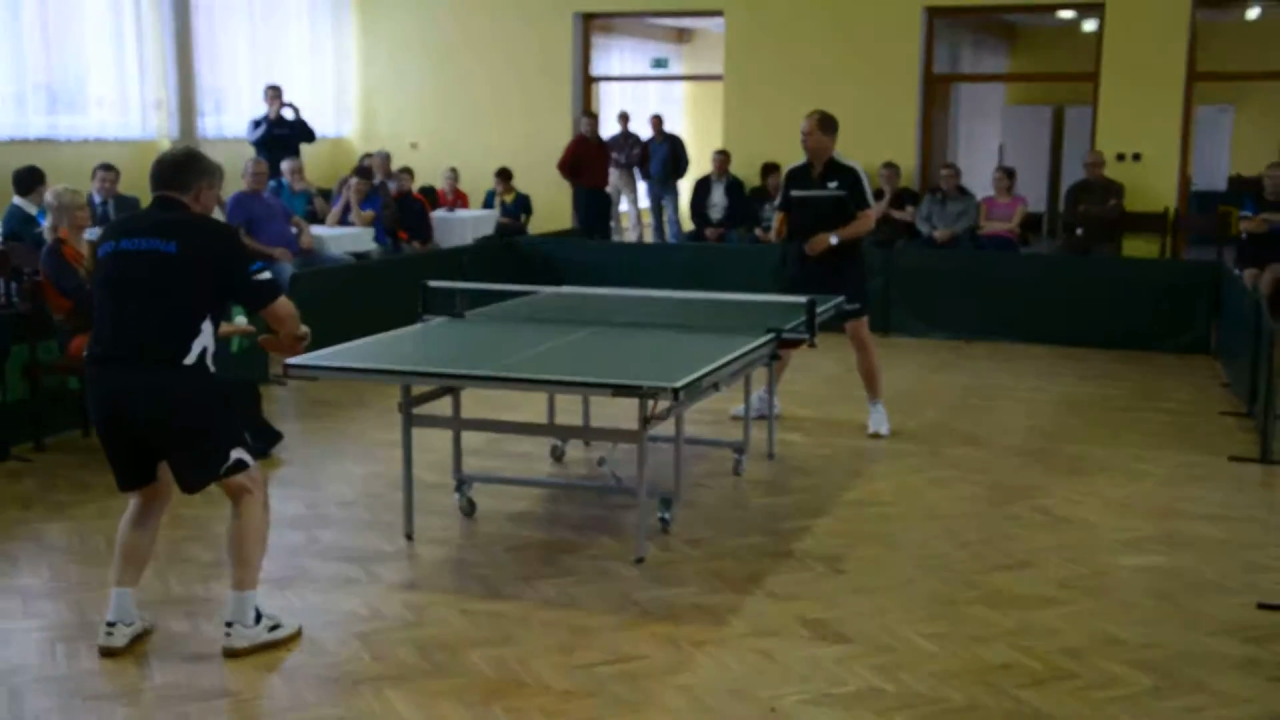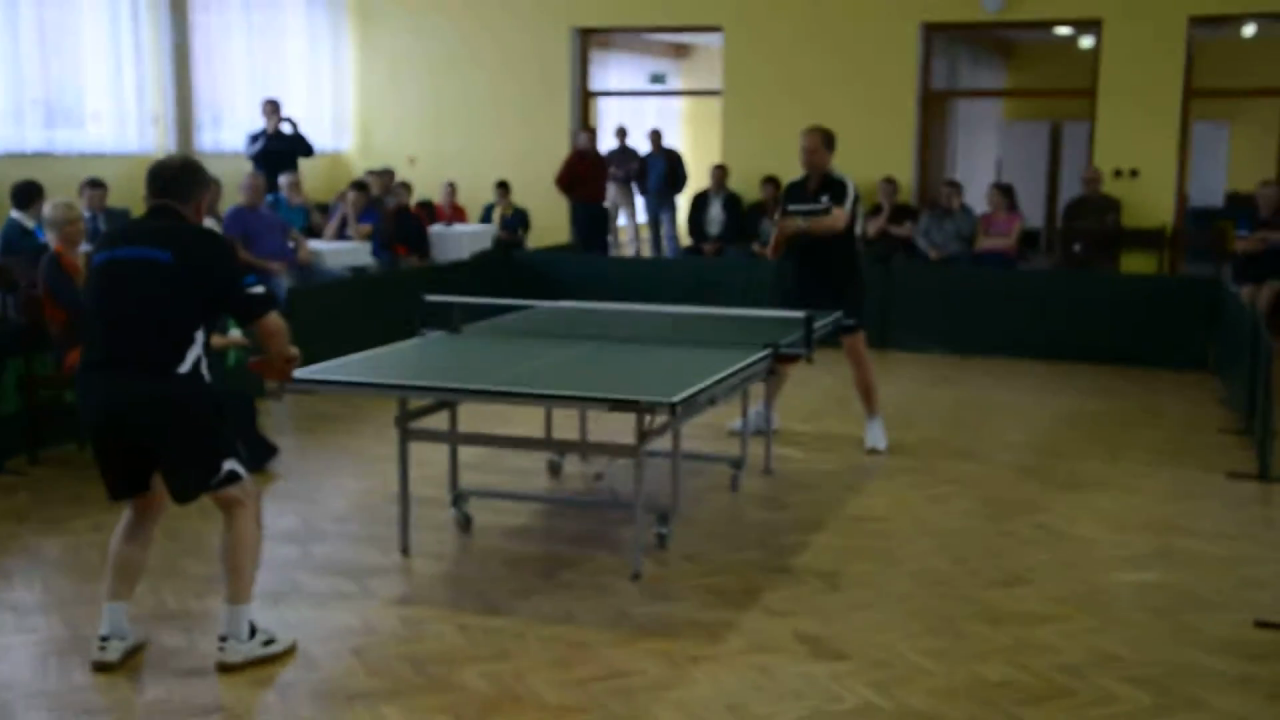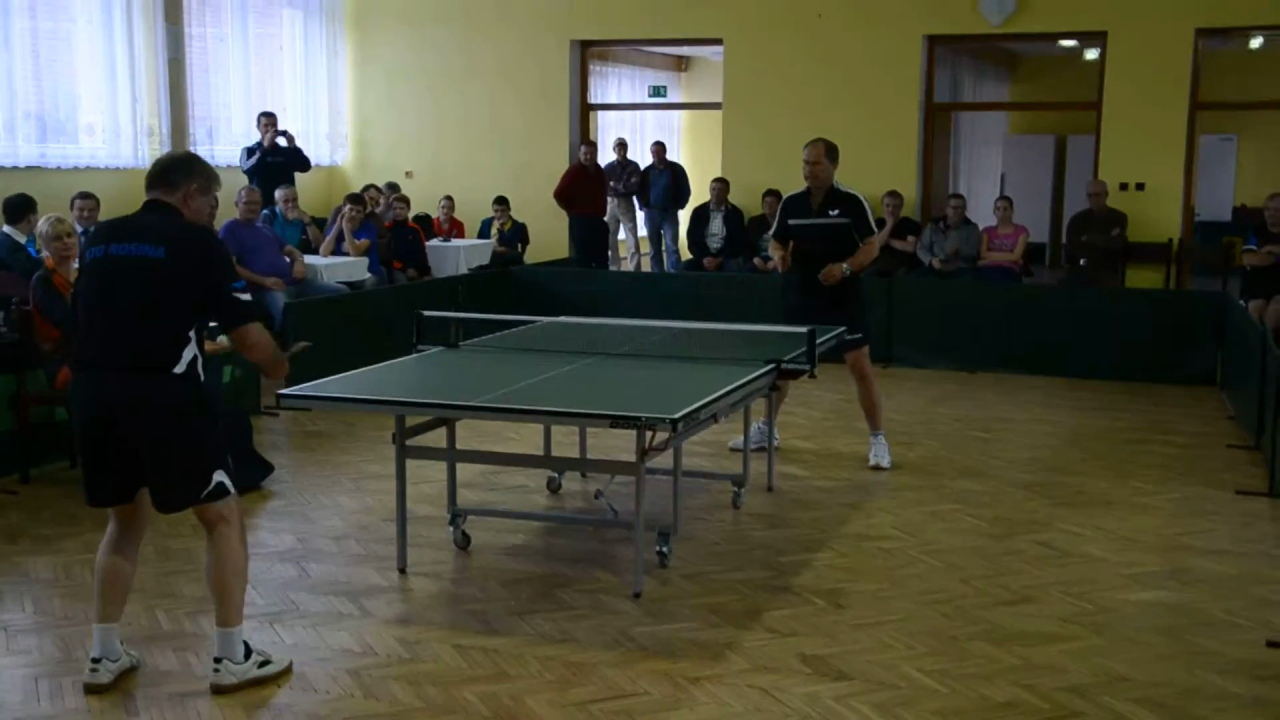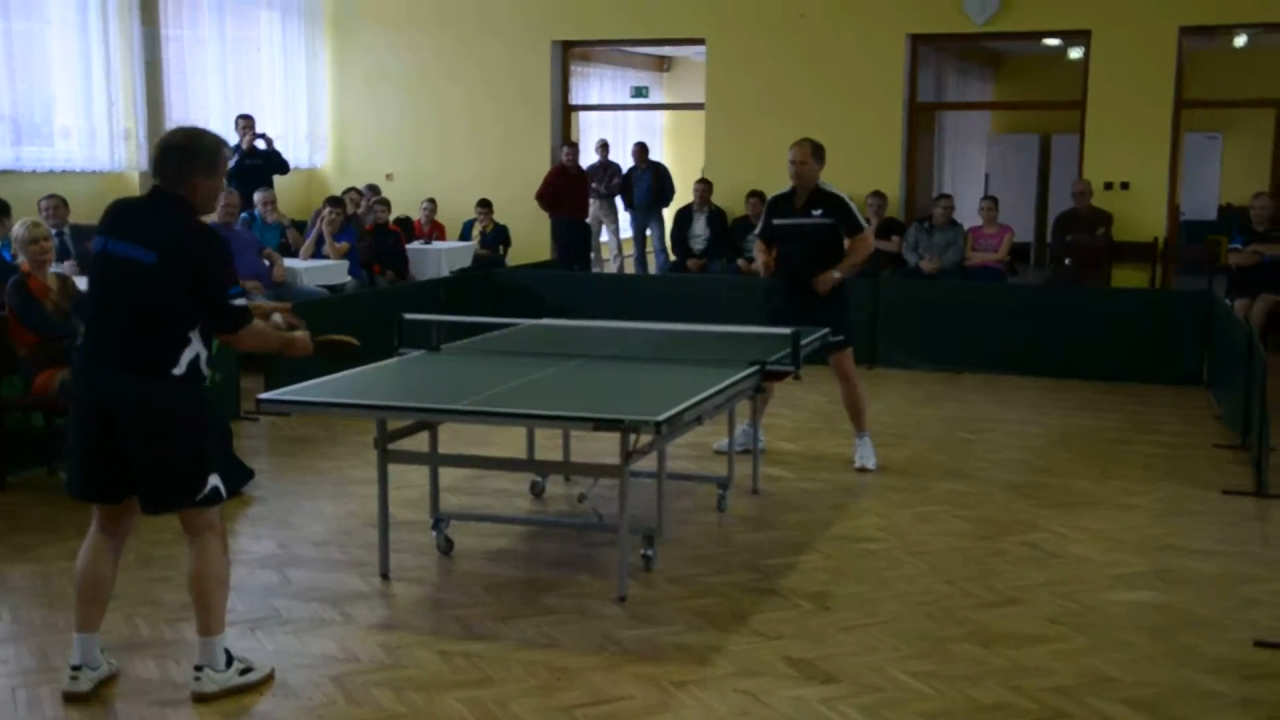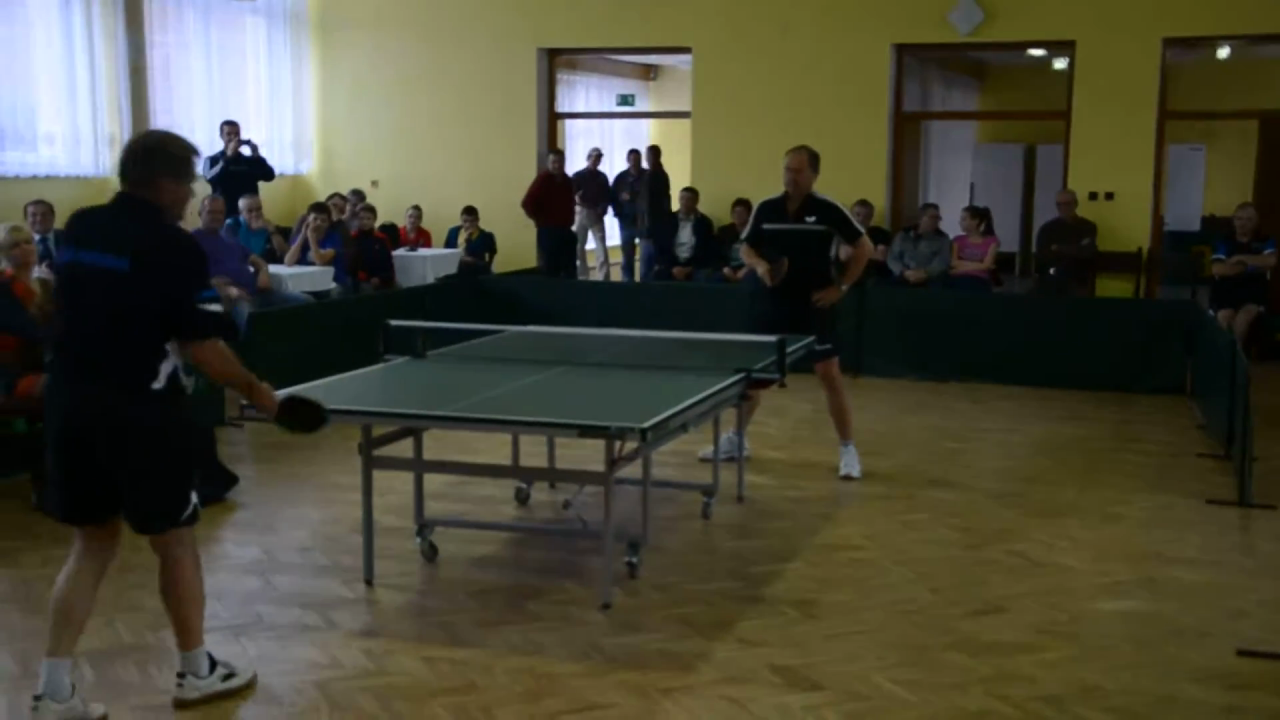
dt=0.7s
person 1, frame 1
left shoulder: (114, 236)
right shoulder: (210, 235)
right elbow: (281, 312)
right wrist: (292, 337)
left hip: (107, 385)
right hip: (174, 385)
left knee: (149, 493)
right knee: (249, 487)
left ankle: (119, 621)
right ankle: (244, 623)
person 1, frame 2
left shoulder: (109, 246)
right shoulder: (205, 245)
right elbow: (270, 325)
right wrist: (282, 357)
left hip: (101, 393)
right hip: (168, 393)
left knee: (143, 504)
right knee: (242, 499)
left ankle: (112, 635)
right ankle: (238, 636)
person 1, frame 3
left shoulder: (102, 238)
right shoulder: (197, 243)
right elbow: (245, 332)
right wrist: (278, 365)
left hip: (94, 393)
right hip: (161, 395)
left knee: (126, 520)
right knee: (223, 517)
left ankle: (104, 657)
right ankle: (232, 659)
person 1, frame 4
left shoulder: (116, 218)
right shoulder: (199, 240)
right elbow: (240, 334)
left wrist: (251, 307)
right wrist: (289, 342)
left hip: (97, 387)
right hip: (161, 395)
left knee: (108, 523)
right knee: (205, 526)
left ankle: (84, 663)
right ankle: (213, 665)
person 1, frame 5
left shoulder: (78, 230)
right shoulder: (173, 246)
right elbow: (203, 349)
right wrist: (256, 393)
left hip: (73, 403)
right hip: (140, 411)
left knee: (91, 547)
right knee: (175, 541)
right ankle: (195, 671)
person 2, frame 1
left shoulder: (851, 175)
right shoulder: (793, 175)
left elbow: (868, 221)
right elbow: (783, 213)
left wrist: (832, 238)
right wrist: (778, 229)
left hip: (842, 269)
right hip: (801, 268)
left knee: (859, 336)
left ankle: (876, 408)
right ankle: (766, 397)
person 2, frame 2
left shoulder: (843, 187)
right shoulder: (792, 189)
left elbow: (837, 223)
right elbow: (784, 230)
left wrist: (800, 224)
right wrist: (776, 243)
left hip: (839, 283)
right hip: (799, 282)
left knee: (855, 351)
left ankle: (874, 423)
right ankle: (765, 413)
person 2, frame 3
left shoulder: (852, 203)
right shoulder: (790, 203)
left elbow: (872, 246)
right elbow: (775, 242)
left wrist: (846, 268)
right wrist: (779, 256)
left hip: (842, 299)
right hip: (799, 299)
left knee: (860, 367)
left ankle: (878, 440)
right ankle: (766, 429)
person 2, frame 4
left shoulder: (836, 203)
right shoulder: (776, 204)
left elbow: (865, 243)
right elbow: (762, 243)
left wrist: (836, 274)
right wrist: (762, 260)
left hip: (825, 300)
right hip: (783, 299)
left knee: (844, 369)
left ankle: (863, 441)
right ankle: (751, 431)
person 2, frame 5
left shoulder: (829, 211)
right shoulder: (765, 209)
left elbow: (863, 248)
right elbow: (747, 249)
left wrist: (840, 287)
right wrist: (759, 265)
left hip: (814, 307)
right hip: (772, 305)
left knee: (830, 377)
left ankle: (848, 450)
right ankle: (737, 439)
